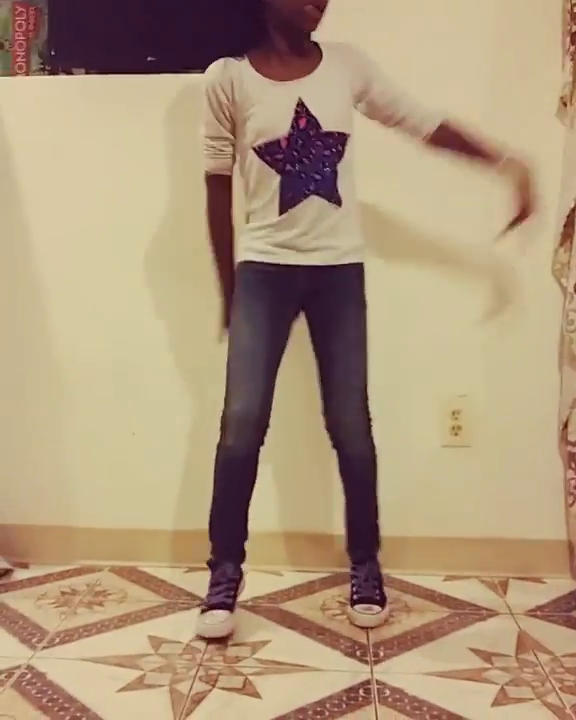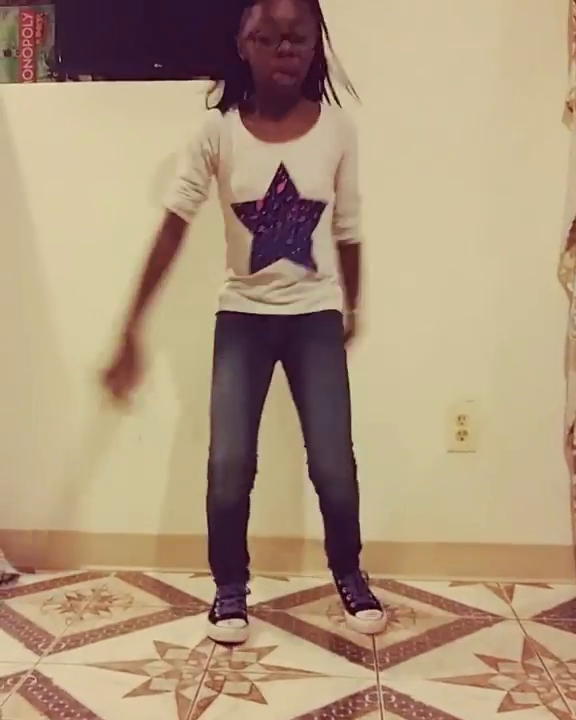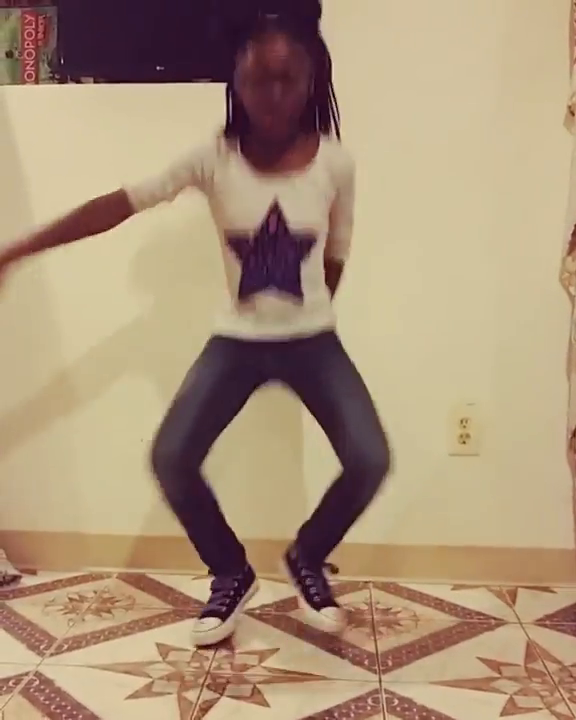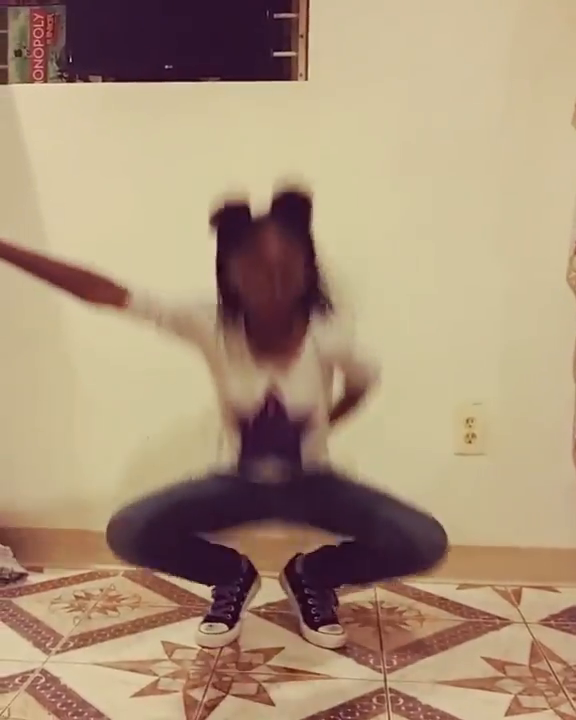
dt=0.2s
person 1, frame 1
left shoulder: (348, 67)
right shoulder: (227, 78)
left elbow: (429, 126)
right elbow: (218, 186)
left wrist: (506, 164)
right wrist: (229, 288)
left hip: (339, 272)
right hip: (262, 273)
left knee: (349, 426)
right knee: (242, 422)
left ankle: (364, 562)
right ankle: (225, 571)
person 1, frame 2
left shoulder: (337, 128)
right shoulder: (217, 133)
left elbow: (347, 233)
right elbow: (173, 229)
left wrist: (352, 312)
right wrist: (130, 335)
left hip: (315, 319)
right hip: (244, 319)
left knee: (334, 467)
right knee: (229, 466)
left ankle: (349, 573)
right ankle: (230, 586)
person 1, frame 3
left shoulder: (335, 162)
right shoulder: (212, 158)
left elbow: (336, 253)
right elbow: (119, 205)
left hip: (312, 339)
right hip: (237, 340)
left knee: (370, 459)
right knee: (171, 457)
left ankle: (307, 559)
right ankle: (229, 574)
person 1, frame 4
left shoulder: (328, 340)
right shoulder: (209, 324)
left elbow: (364, 383)
right elbow: (105, 291)
left hip: (311, 484)
right hip: (239, 483)
left knee: (425, 545)
right knee: (128, 536)
left ankle: (310, 573)
right ankle: (232, 574)
